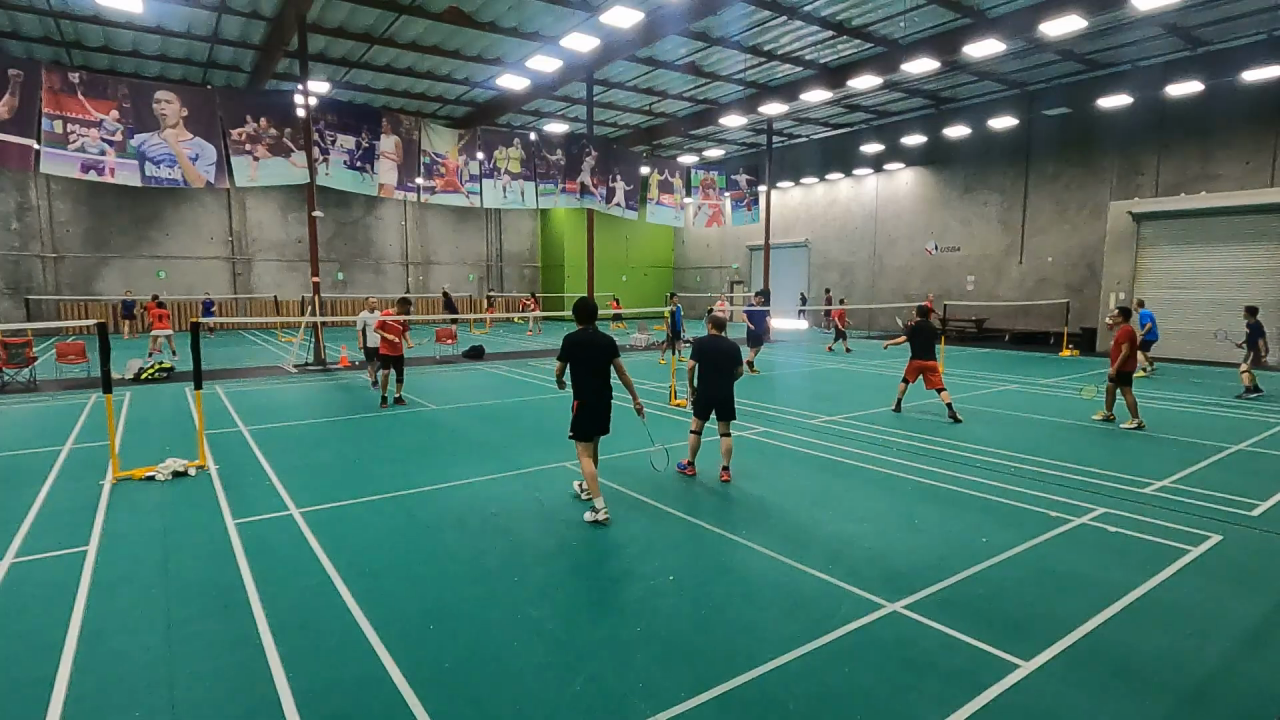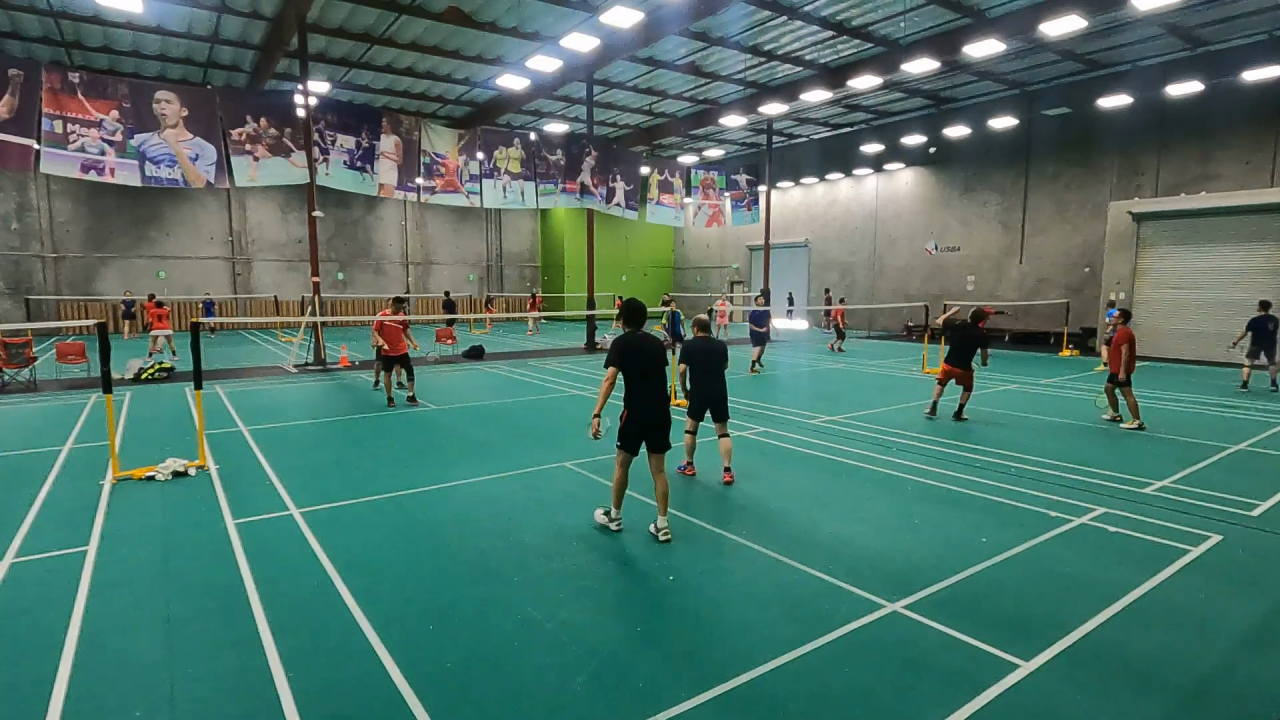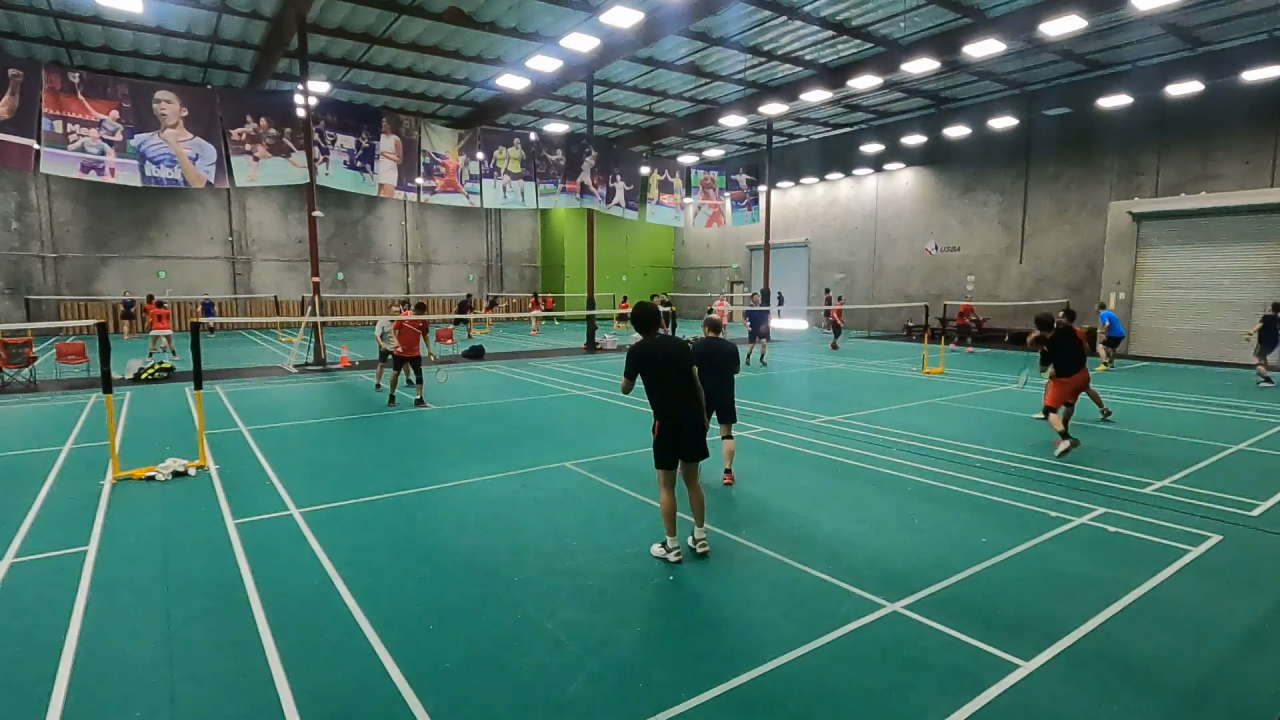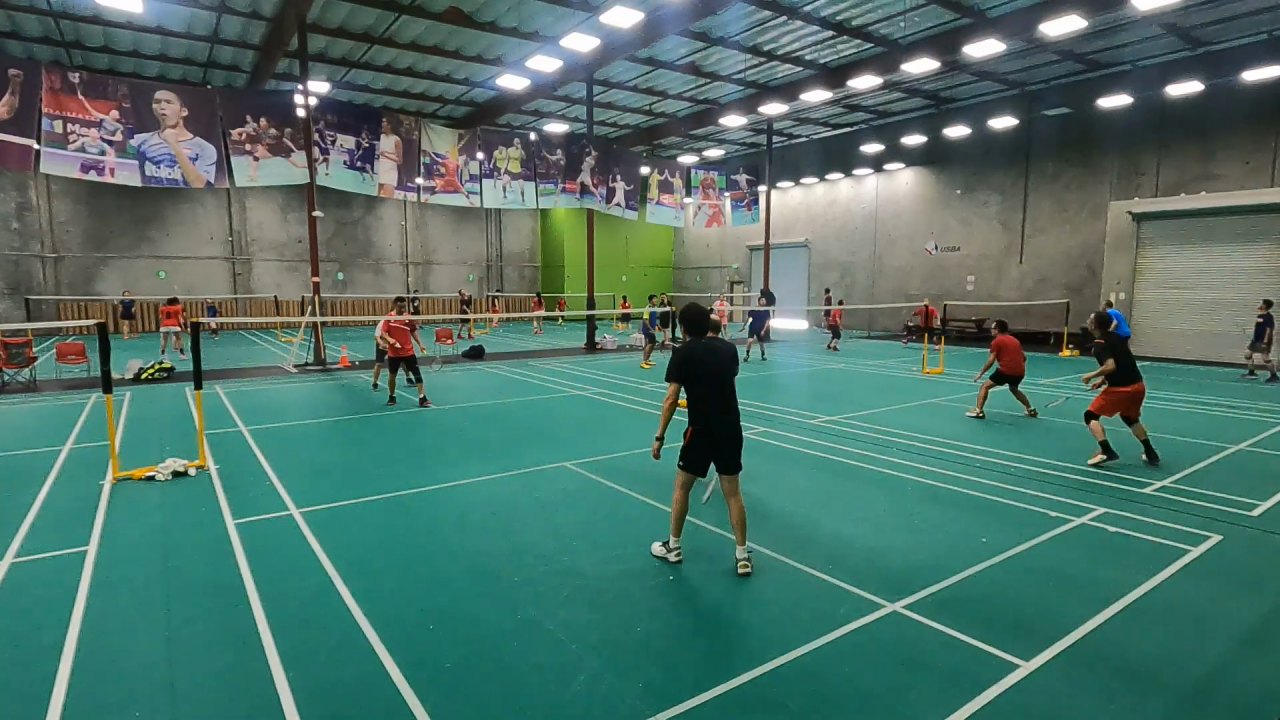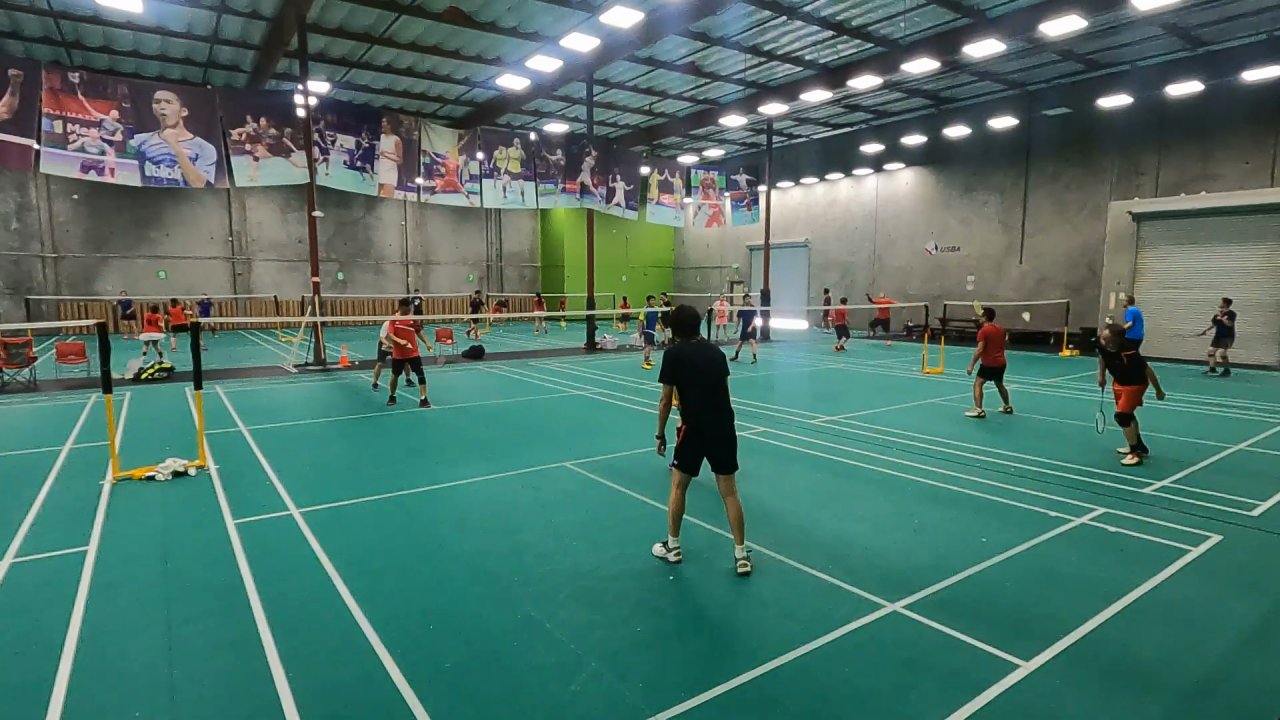
dt=0.7s
person 1, frame 1
left shoulder: (571, 339)
right shoulder: (607, 340)
left elbow: (559, 371)
right elbow: (621, 372)
left wrist: (559, 381)
right wrist: (635, 399)
left hip: (584, 403)
right hip: (604, 402)
left knee: (584, 454)
right knee: (593, 447)
left ankle: (600, 508)
right ankle: (586, 487)
person 1, frame 2
left shoulder: (621, 343)
right shoulder: (657, 343)
left elbow: (610, 380)
left wrist: (596, 414)
left hip: (636, 412)
right hip: (662, 411)
left knee: (622, 464)
right knee: (659, 469)
left ankle: (614, 516)
right ankle: (662, 525)
person 1, frame 3
left shoulder: (637, 351)
right shoulder: (680, 344)
left elbow: (625, 388)
right elbow: (696, 384)
right wrist: (703, 415)
left hip: (668, 422)
right hip: (694, 417)
left knee: (666, 484)
right knee: (692, 479)
left ankle: (672, 546)
right ankle: (700, 537)
person 1, frame 4
left shoulder: (683, 353)
right shoulder: (727, 349)
left elbow: (672, 398)
left wrist: (660, 436)
left hip: (701, 429)
right hip: (731, 427)
left knee: (682, 487)
right knee: (733, 493)
left ankle: (673, 547)
right ankle: (742, 556)
person 1, frame 5
left shoulder: (674, 354)
right shoulder: (715, 351)
left elbow: (666, 400)
left wrist: (660, 434)
left hip: (695, 427)
right hip: (724, 426)
left knee: (678, 486)
right knee: (729, 492)
left ankle: (672, 547)
right ankle: (742, 556)
